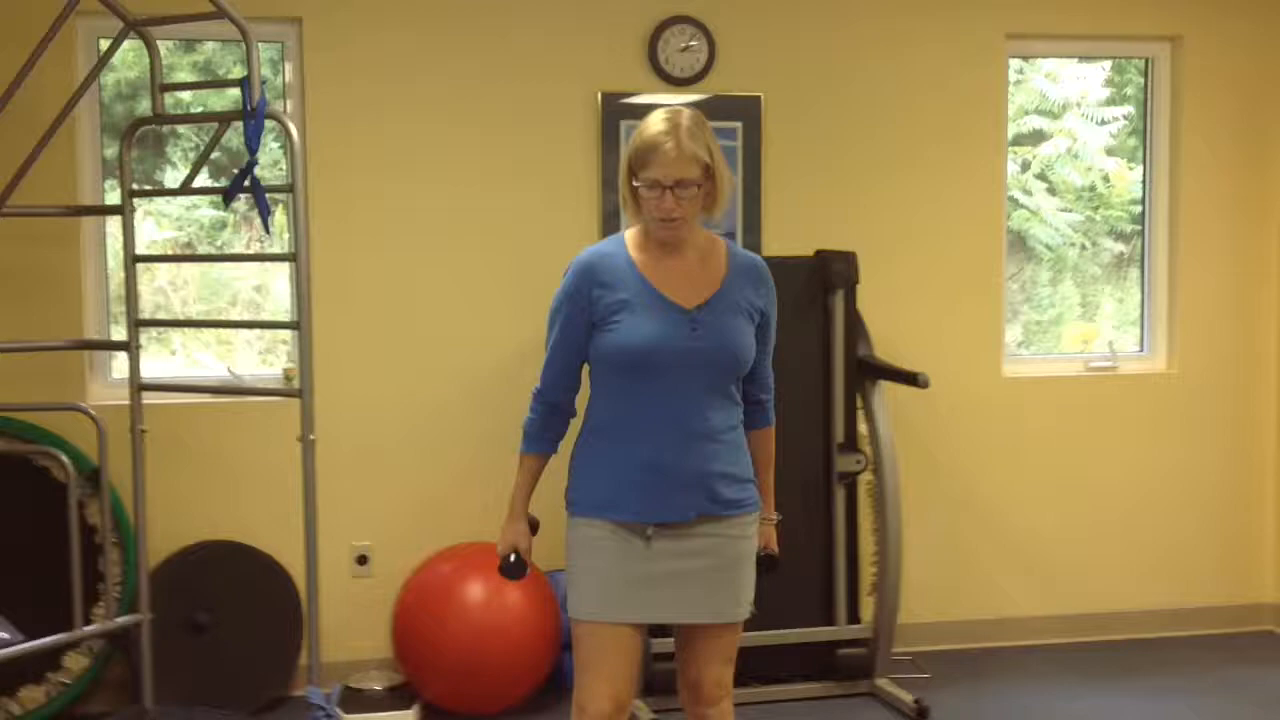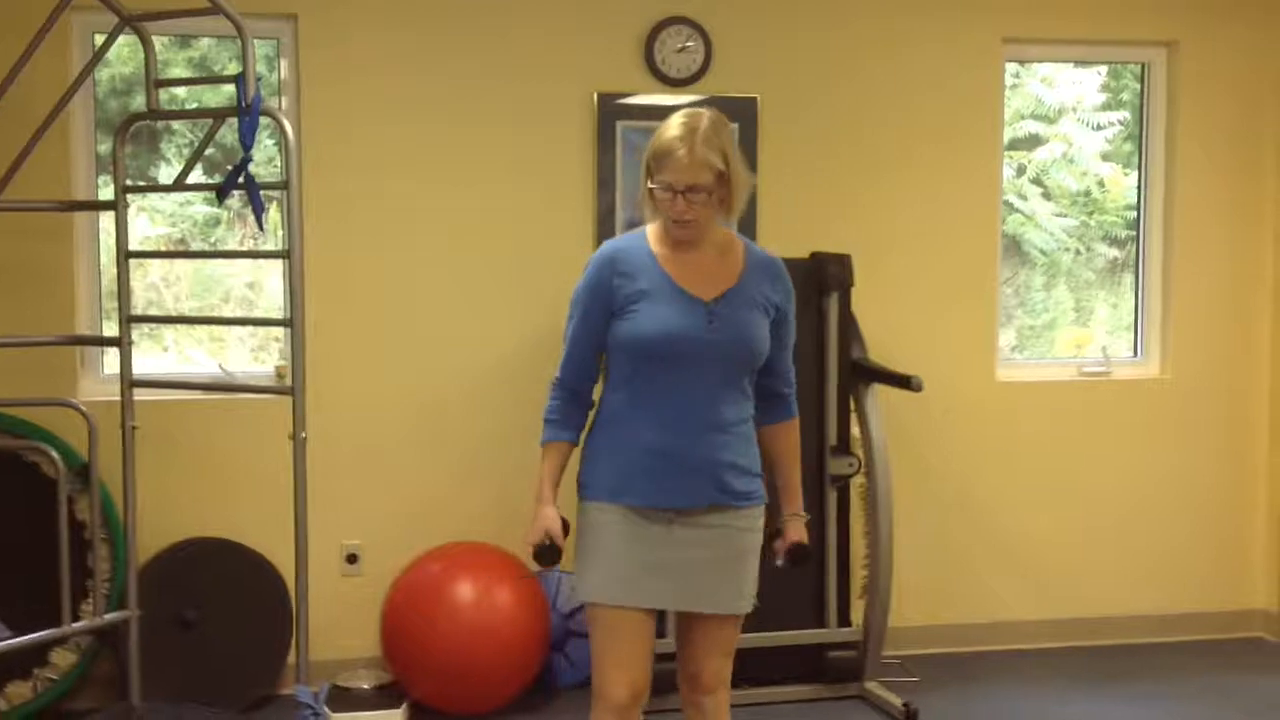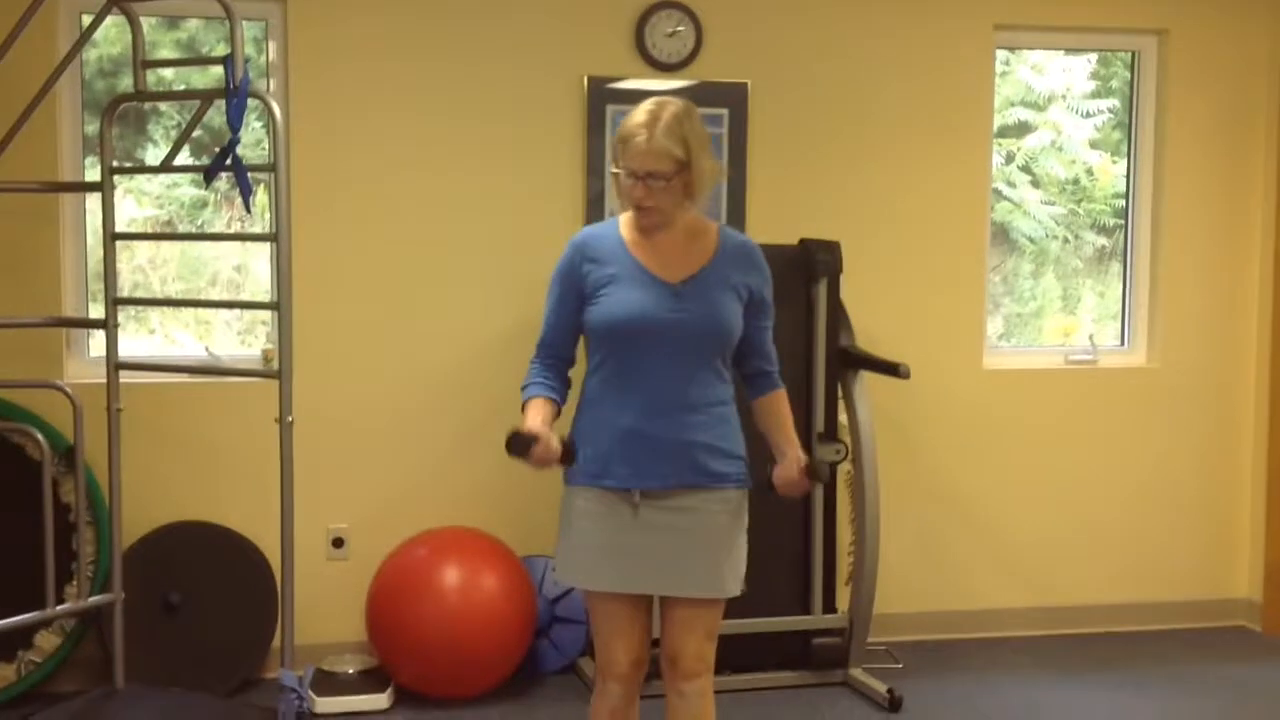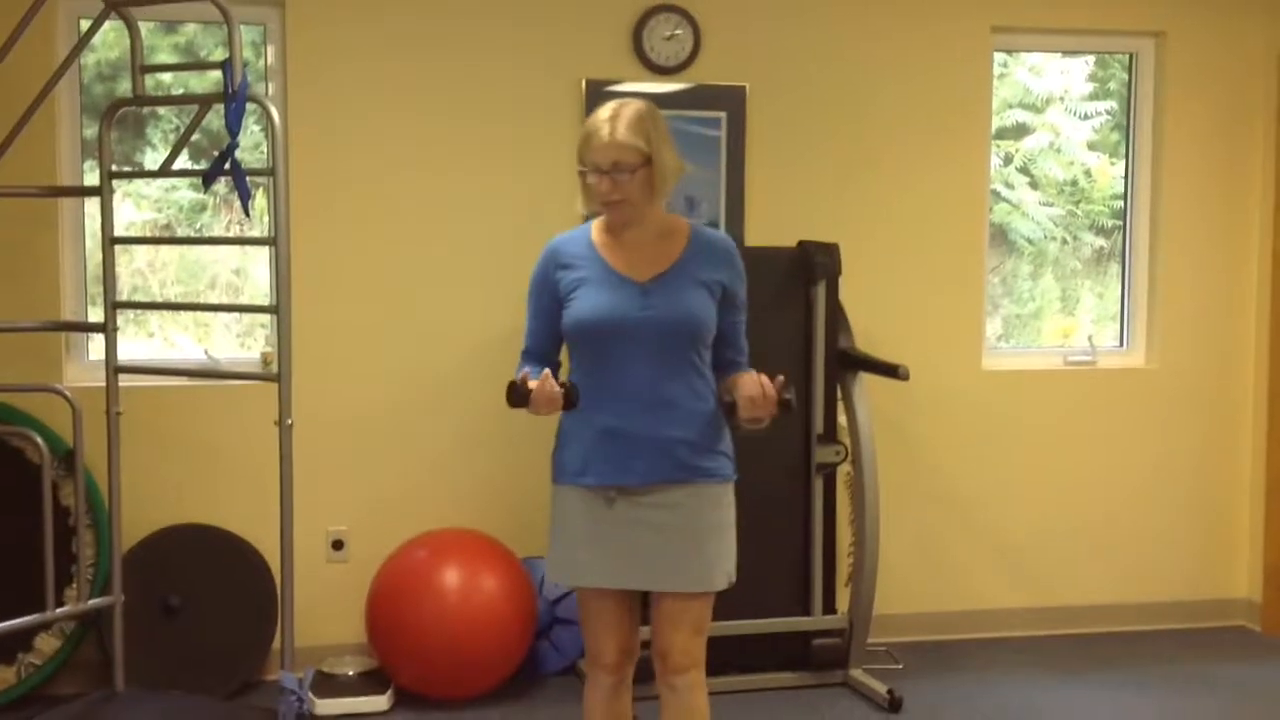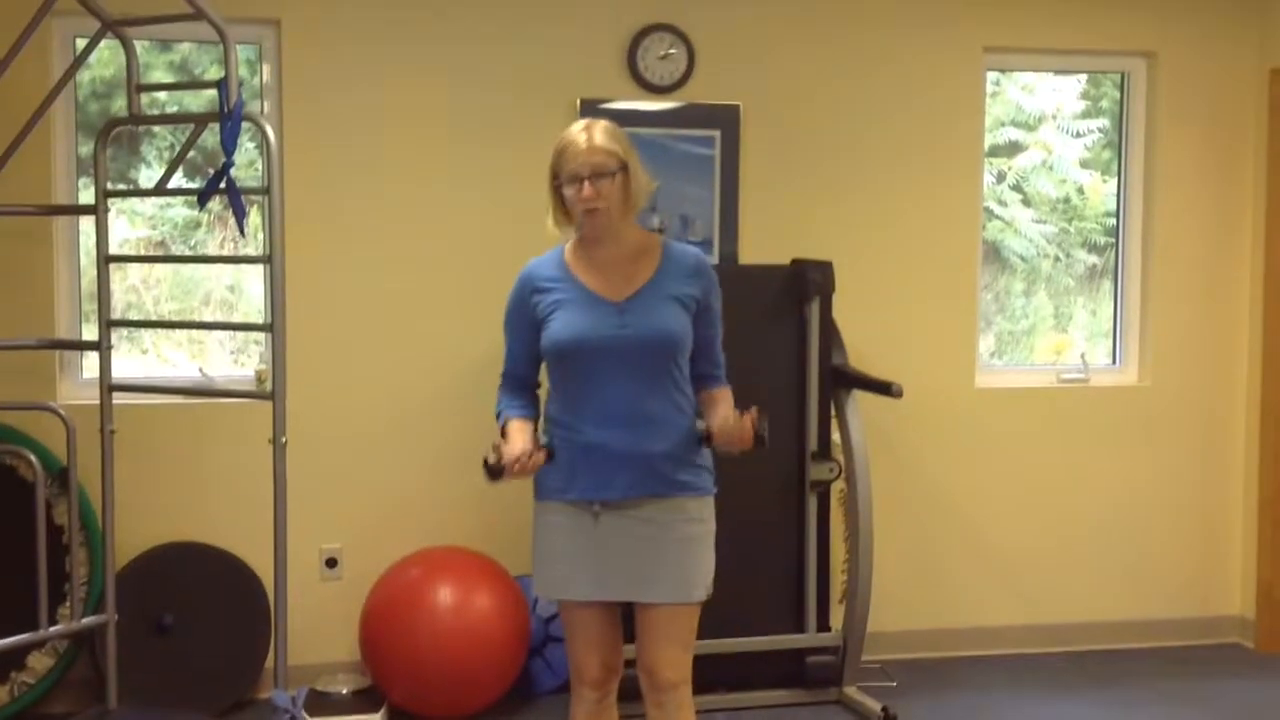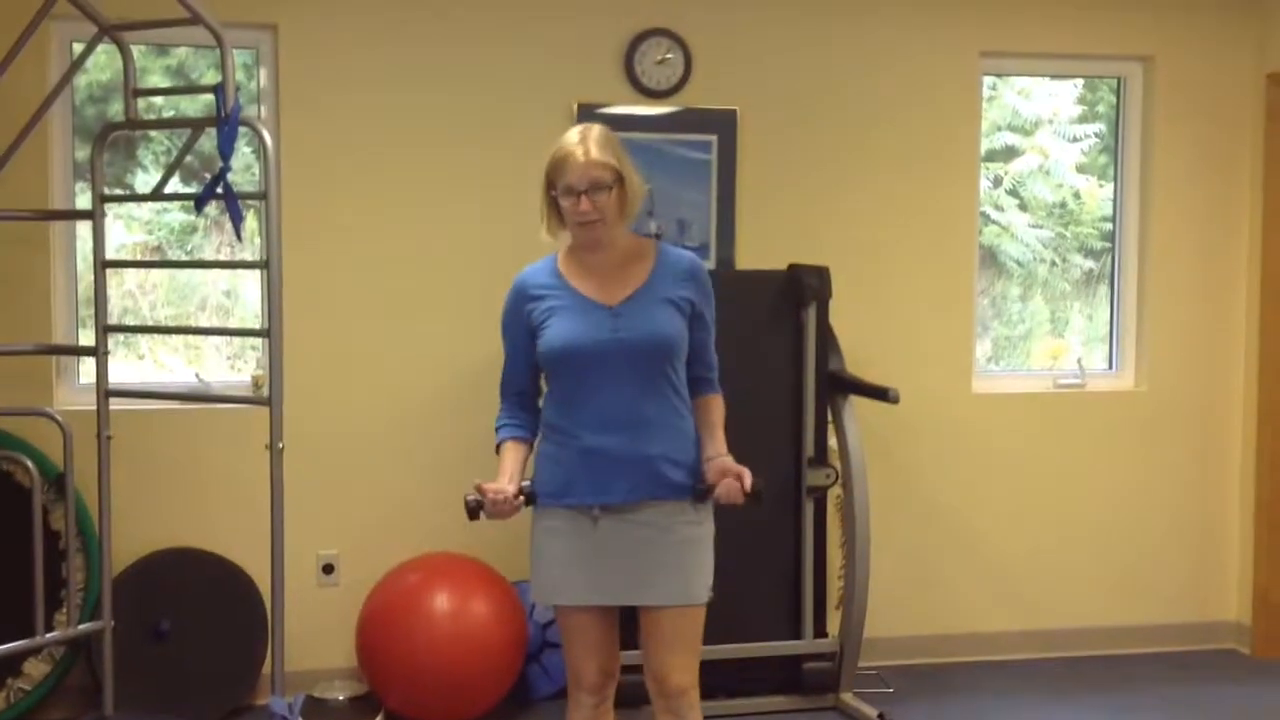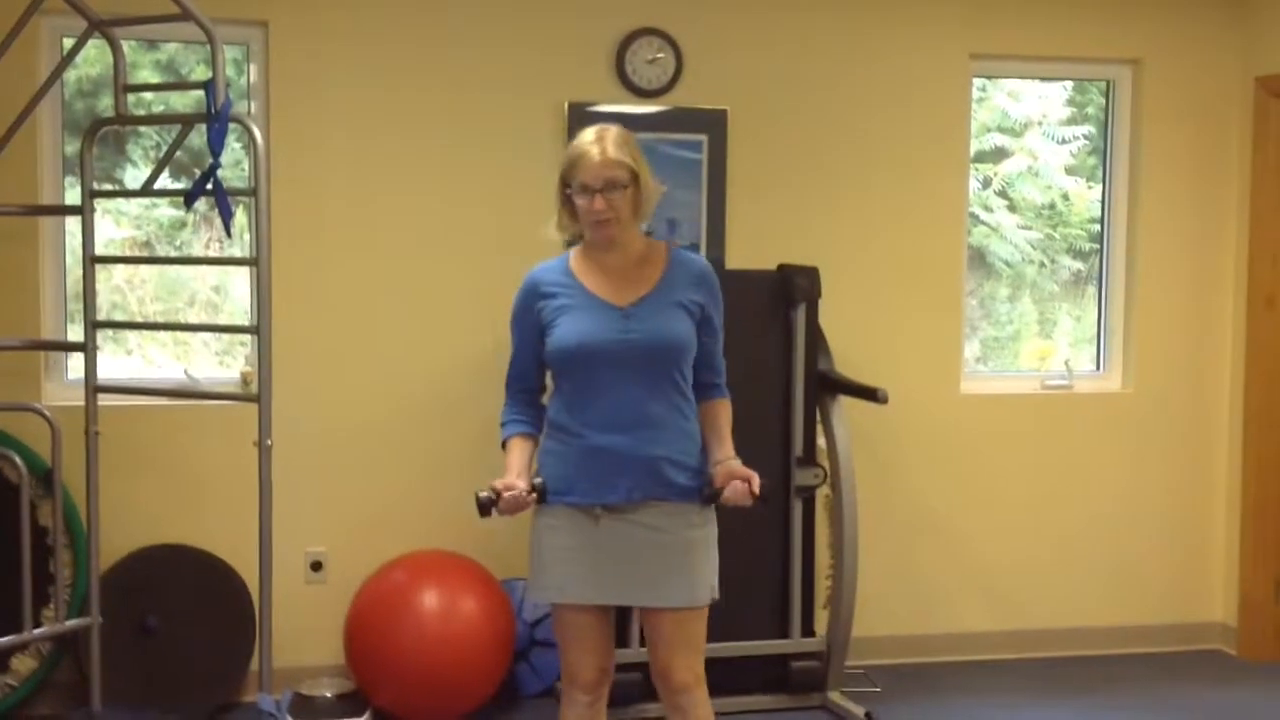
dt=0.3s
person 1, frame 1
left shoulder: (750, 278)
right shoulder: (595, 273)
left elbow: (757, 404)
right elbow: (552, 400)
left wrist: (766, 509)
right wrist: (518, 511)
left hip: (718, 519)
right hip: (613, 520)
person 1, frame 2
left shoulder: (767, 276)
right shoulder: (616, 265)
left elbow: (776, 399)
right elbow: (571, 390)
left wrist: (792, 506)
right wrist: (546, 497)
left hip: (725, 509)
right hip: (624, 508)
person 1, frame 3
left shoulder: (741, 260)
right shoulder: (589, 251)
left elbow: (759, 371)
right elbow: (550, 360)
left wrist: (787, 452)
right wrist: (539, 422)
left hip: (706, 489)
right hip: (607, 487)
left knee: (689, 670)
right knee: (619, 670)
person 1, frame 4
left shoulder: (714, 255)
right shoulder: (563, 258)
left elbow: (730, 360)
right elbow: (536, 357)
left wrist: (751, 393)
right wrist: (537, 388)
left hip: (690, 482)
right hip: (592, 483)
left knee: (680, 664)
right knee: (608, 662)
person 1, frame 5
left shoulder: (689, 270)
right shoulder: (538, 281)
left elbow: (709, 375)
right elbow: (518, 386)
left wrist: (724, 423)
right wrist: (517, 442)
left hip: (672, 497)
right hip: (574, 501)
person 1, frame 6
left shoulder: (683, 274)
right shoulder: (532, 289)
left elbow: (704, 380)
right elbow: (518, 402)
left wrist: (717, 455)
right wrist: (508, 478)
left hip: (669, 502)
right hip: (572, 508)
person 1, frame 7
left shoulder: (692, 277)
right shoulder: (543, 287)
left elbow: (709, 385)
right elbow: (522, 397)
left wrist: (724, 458)
right wrist: (517, 472)
left hip: (673, 502)
right hip: (574, 504)
